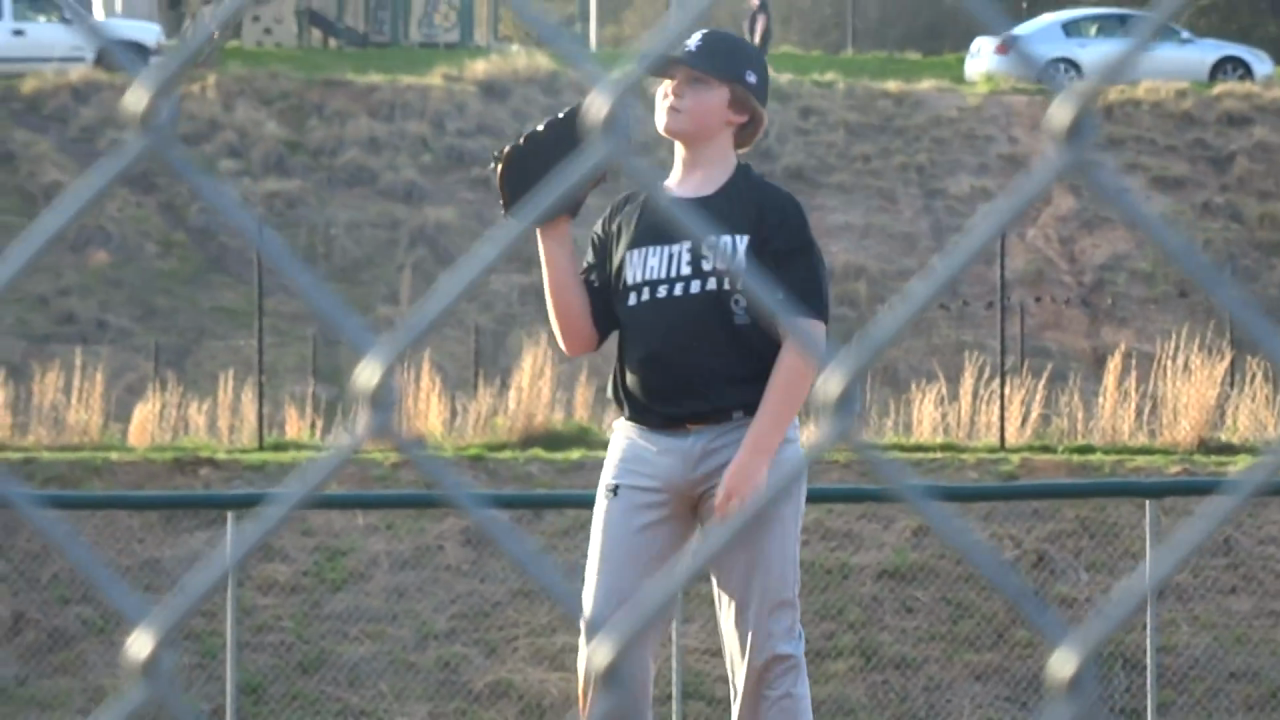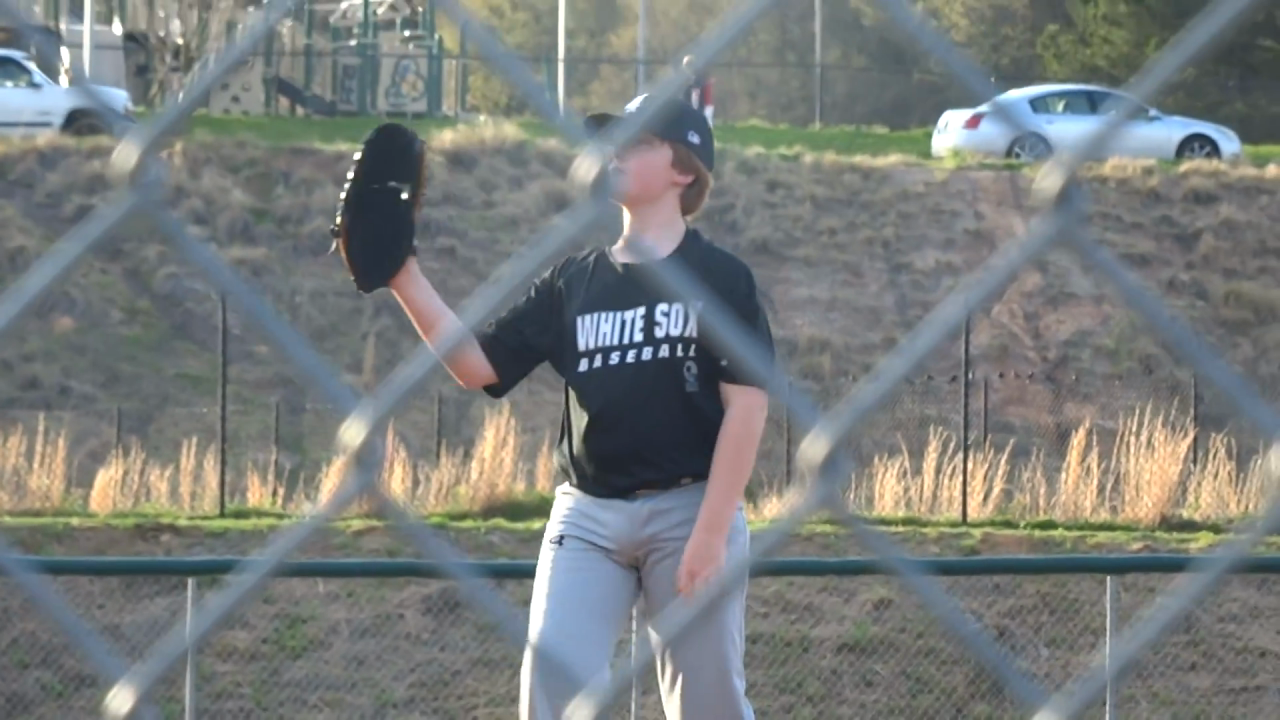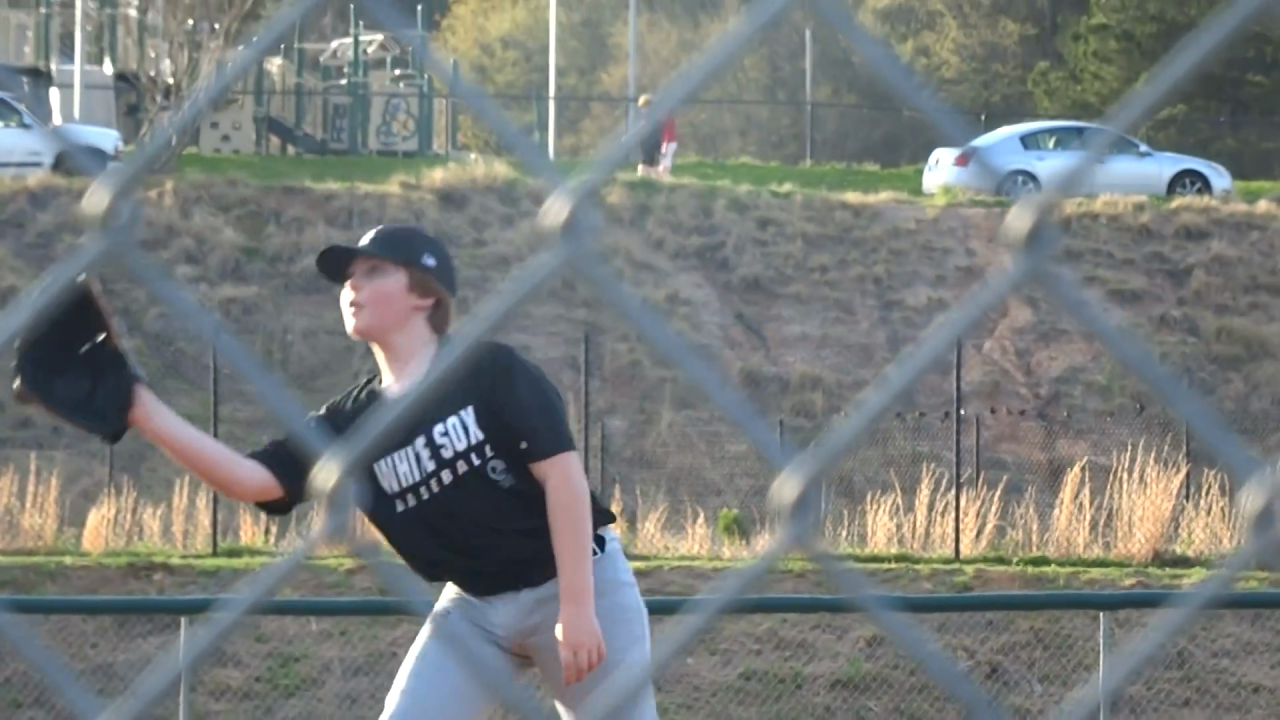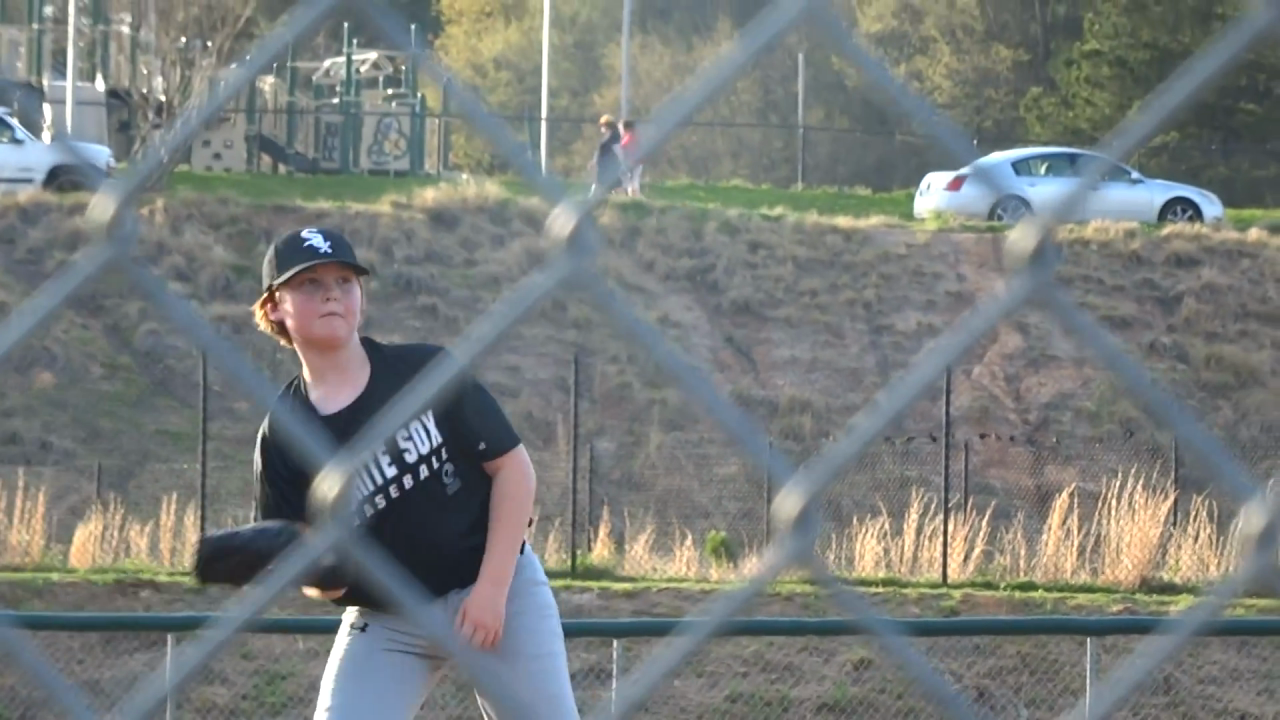
dt=0.4s
person 1, frame 1
left shoulder: (772, 211)
right shoulder: (626, 216)
left elbow: (805, 339)
right elbow: (579, 337)
left wrist: (757, 453)
right wrist: (552, 230)
left hip: (747, 444)
right hip: (642, 451)
left knee: (763, 639)
right knee: (608, 633)
person 1, frame 2
left shoulder: (721, 276)
right shoulder: (570, 281)
left elbow: (748, 406)
right elbow: (476, 365)
left wrist: (711, 532)
right wrist: (401, 271)
left hip: (692, 509)
right hip: (588, 513)
person 1, frame 3
left shoulder: (491, 371)
right shoulder: (352, 420)
left elbow: (564, 475)
right elbow: (254, 480)
left wrist: (577, 607)
right wrist: (137, 405)
left hip: (581, 583)
right hip: (478, 607)
person 1, frame 4
left shoulder: (431, 371)
right shoulder: (283, 435)
left elbow: (513, 467)
left wrist: (493, 587)
left hip: (498, 591)
right hip: (387, 615)
